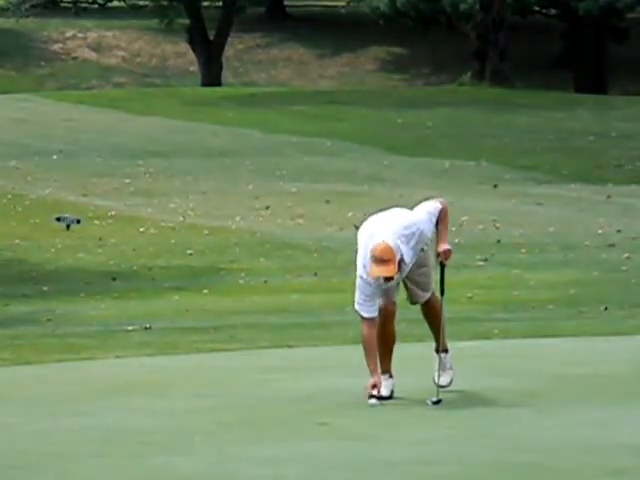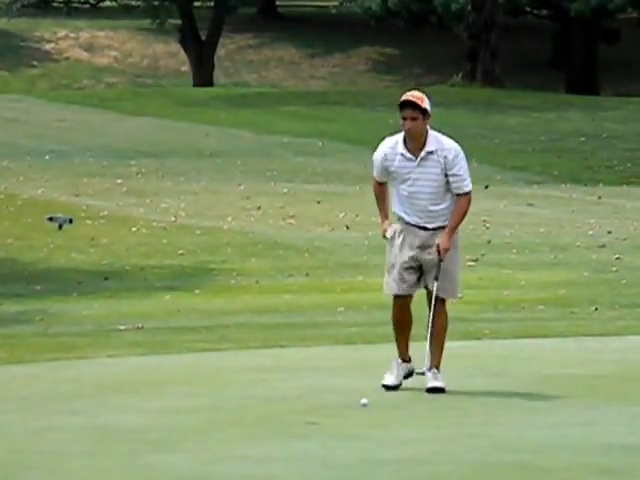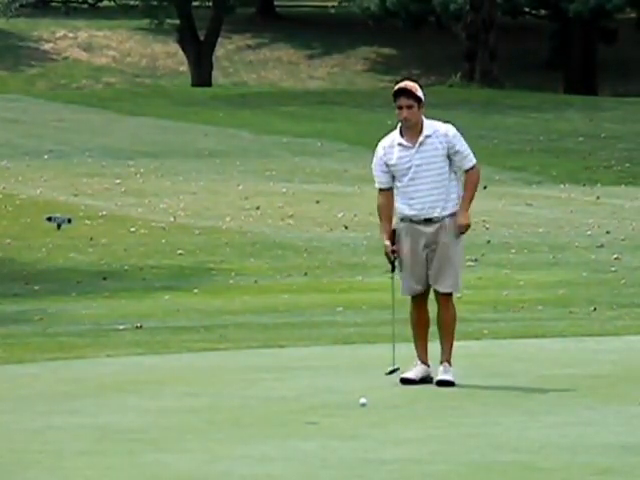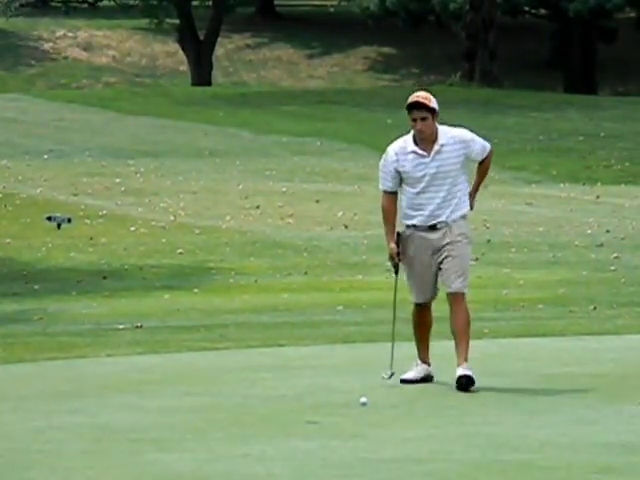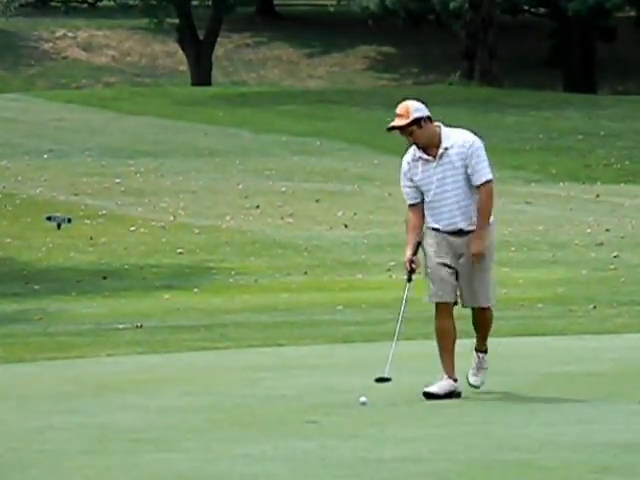
dt=1s
person 1, frame 1
left shoulder: (415, 228)
right shoulder: (367, 271)
left elbow: (440, 204)
right elbow: (368, 325)
left wrist: (442, 241)
right wrist: (374, 374)
left hip: (415, 246)
left knee: (426, 299)
right knee: (386, 310)
left ankle: (442, 351)
right ankle: (386, 377)
person 1, frame 2
left shoulder: (449, 150)
right shoulder: (387, 150)
left elbow: (464, 195)
right elbow: (379, 182)
left wrist: (448, 235)
right wrist: (384, 218)
left hip: (441, 234)
right hip: (405, 231)
left knee: (437, 301)
right knee: (400, 297)
left ankle: (434, 370)
right ankle: (402, 362)
person 1, frame 3
left shoulder: (446, 134)
right shoulder: (386, 148)
left elbow: (472, 170)
right elbow: (385, 193)
left wrist: (464, 211)
right wrist: (387, 236)
left hip: (445, 224)
right hip: (409, 228)
left knee: (444, 295)
right knee: (417, 296)
left ankle: (446, 364)
right ankle: (422, 364)
person 1, frame 4
left shoulder: (461, 140)
right shoulder: (395, 153)
left elbow: (487, 153)
right elbow: (389, 196)
left wrist: (474, 191)
right wrist: (390, 239)
left hip: (453, 228)
right hip: (415, 233)
left knee: (456, 295)
right knee: (421, 301)
left ankle: (463, 365)
right ankle: (423, 364)
person 1, frame 5
left shoulder: (466, 143)
right shoulder: (409, 163)
left elbow: (485, 189)
right elbow: (415, 209)
left wrist: (481, 236)
right wrist: (410, 248)
left hip: (473, 235)
right hip: (437, 237)
left knee: (480, 305)
right knee: (443, 305)
left ankle: (480, 351)
right ankle: (449, 378)
